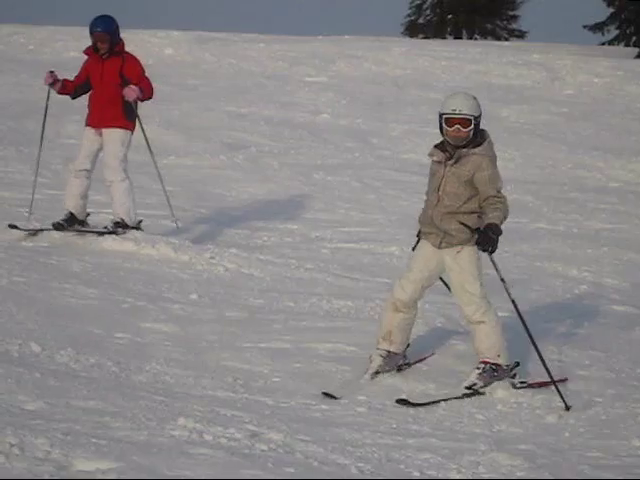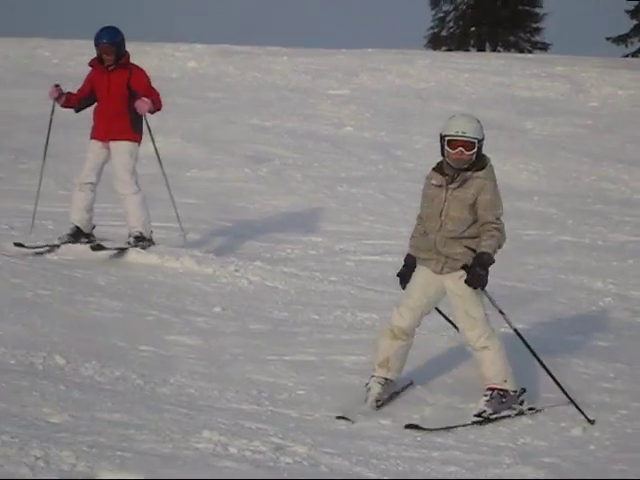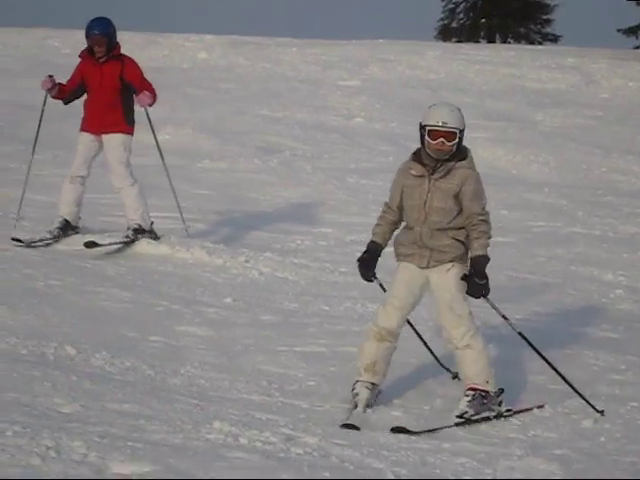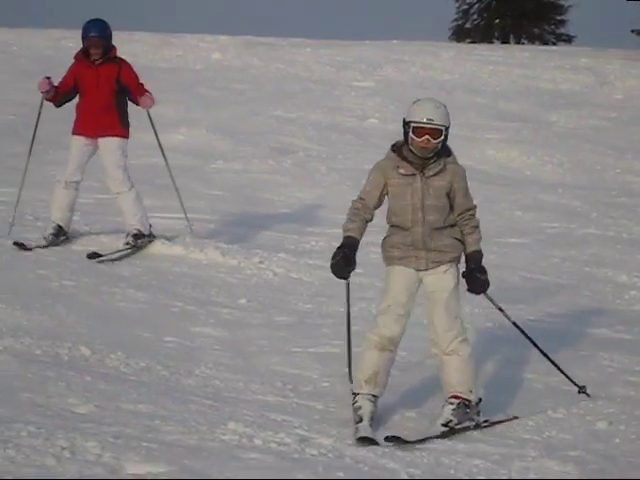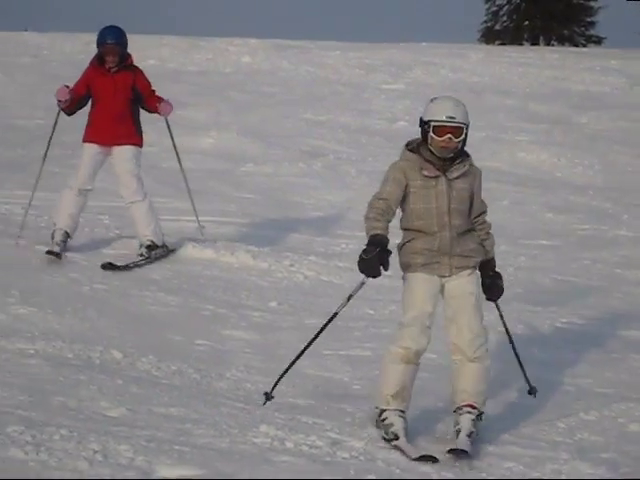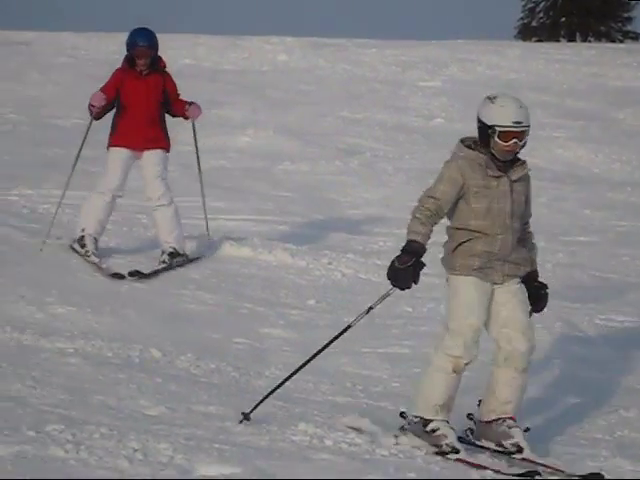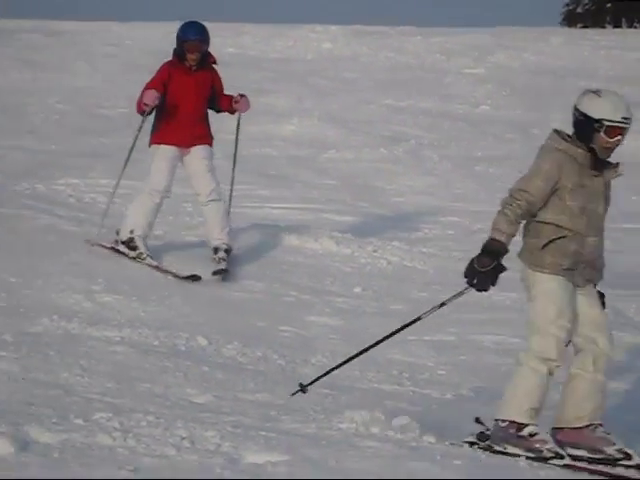
dt=0.2s
person 1, frame 1
left shoulder: (481, 161)
right shoulder: (439, 156)
left elbow: (496, 202)
left wrist: (491, 228)
right wrist: (421, 234)
left hip: (462, 242)
right hip: (432, 238)
left knee: (472, 301)
right knee: (404, 293)
left ankle: (495, 362)
right ankle: (390, 349)
person 1, frame 2
left shoulder: (483, 184)
right shoulder: (434, 179)
left elbow: (493, 229)
left wrist: (482, 261)
right wrist: (410, 261)
left hip: (461, 267)
right hip: (429, 264)
left knee: (475, 327)
right knee: (402, 319)
left ankle: (503, 388)
right ankle: (384, 376)
person 1, frame 3
left shoulder: (465, 174)
right shoulder: (408, 170)
left elbow: (479, 222)
right elbow: (391, 212)
left wrist: (478, 265)
right wrist: (373, 249)
left hip: (449, 260)
right hip: (411, 257)
left knee: (458, 323)
right knee: (388, 318)
left ankle: (482, 389)
right ankle: (367, 380)
person 1, frame 4
left shoulder: (452, 171)
right shoulder: (388, 167)
left elbow: (467, 217)
right elbow: (363, 206)
left wrist: (475, 262)
right wrist: (349, 244)
left hip: (442, 259)
right hip: (402, 258)
left knee: (447, 329)
right knee: (388, 326)
left ankle: (463, 397)
right ankle: (366, 393)
person 1, frame 5
left shoulder: (469, 172)
right shoulder: (405, 167)
left elbow: (479, 221)
right elbow: (380, 207)
left wrist: (490, 266)
right wrist: (376, 242)
left hip: (463, 265)
right hip: (420, 263)
left knee: (470, 336)
right knee: (413, 335)
left ankle: (468, 407)
right ankle: (390, 407)
person 1, frame 6
left shoulder: (520, 176)
right shoulder: (462, 165)
right elbow: (429, 208)
left wrist: (531, 276)
right wrist: (412, 251)
left hip: (508, 274)
right hip: (468, 268)
left knee: (518, 343)
right knee: (461, 343)
left ankle: (496, 419)
right ankle: (429, 417)
person 1, frame 7
left shoulder: (602, 174)
right shoulder: (557, 159)
right elbow: (517, 203)
left wrist: (595, 284)
right wrist: (493, 251)
left hip: (581, 274)
right hip: (549, 266)
left knee: (598, 344)
right knee: (551, 343)
left ankle: (578, 424)
right ankle: (514, 421)
person 2, frame 1
left shoulder: (127, 61)
right shoulder: (91, 61)
left elbow: (147, 88)
right elbow: (78, 87)
left wrist: (137, 92)
right wrist: (57, 84)
left hip: (119, 124)
right hip: (94, 123)
left knee: (114, 170)
right knee: (81, 167)
left ankle: (126, 220)
right ankle: (75, 214)
person 2, frame 2
left shoulder: (133, 72)
right shoulder: (96, 73)
left elbow: (154, 99)
right elbow: (82, 99)
left wrist: (148, 104)
right wrist: (62, 98)
left hip: (126, 136)
right hip: (99, 136)
left knee: (125, 183)
right knee: (86, 179)
left ankle: (141, 234)
right ankle: (82, 227)
person 2, frame 3
left shoulder: (125, 64)
right shoulder: (85, 64)
left elbow: (146, 88)
right elbow: (71, 91)
left wrist: (146, 97)
right wrist: (54, 89)
left hip: (118, 129)
right hip: (90, 128)
left knee: (121, 175)
right knee: (77, 172)
left ankle: (141, 225)
right ankle: (68, 220)
person 2, frame 4
left shoulder: (119, 66)
right shoulder: (79, 66)
left elbow: (137, 89)
right elbow: (63, 94)
left wrist: (145, 99)
right wrist: (49, 91)
left hip: (113, 132)
right hip: (83, 131)
left knee: (119, 180)
right knee: (70, 176)
left ankle: (140, 229)
right ankle: (59, 224)
person 2, frame 5
left shoulder: (133, 74)
right shoulder: (92, 73)
left elbow: (148, 98)
right elbow: (74, 104)
left wrist: (160, 105)
right wrist: (65, 100)
left hip: (126, 140)
right hip: (95, 139)
left knee: (133, 189)
right knee: (80, 183)
left ankle: (153, 240)
right ankle: (62, 230)
person 2, frame 6
left shoulder: (162, 77)
right shoulder: (121, 75)
left elbow: (173, 103)
right elbow: (101, 109)
left wrist: (188, 109)
right wrist: (96, 105)
left hip: (154, 144)
right hip: (122, 143)
left knee: (159, 193)
right knee: (109, 188)
left ankle: (174, 247)
right ankle: (87, 236)
person 2, frame 7
left shoulder: (209, 72)
right shoulder: (168, 69)
left elbow: (216, 100)
right elbow: (145, 105)
left wrist: (234, 103)
right wrist: (147, 102)
left hip: (199, 141)
right hip: (166, 139)
left knee: (209, 189)
right knee: (157, 187)
left ankle: (221, 243)
right ankle: (130, 236)
